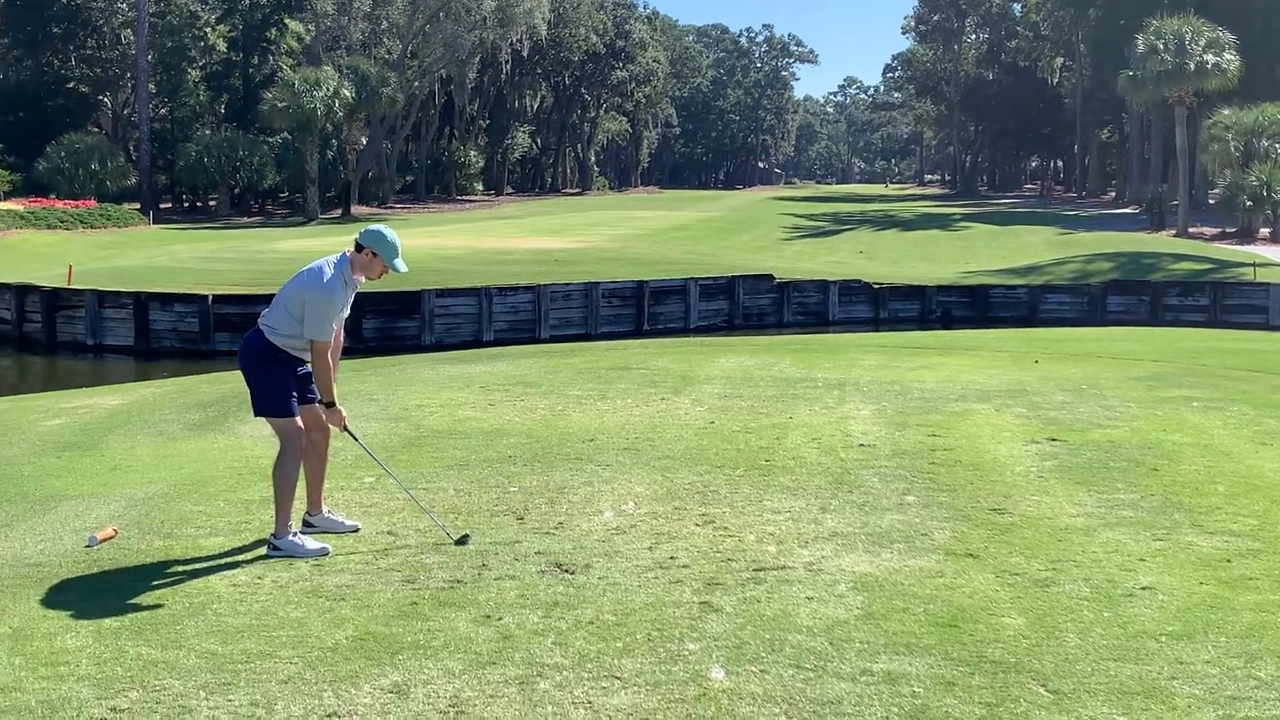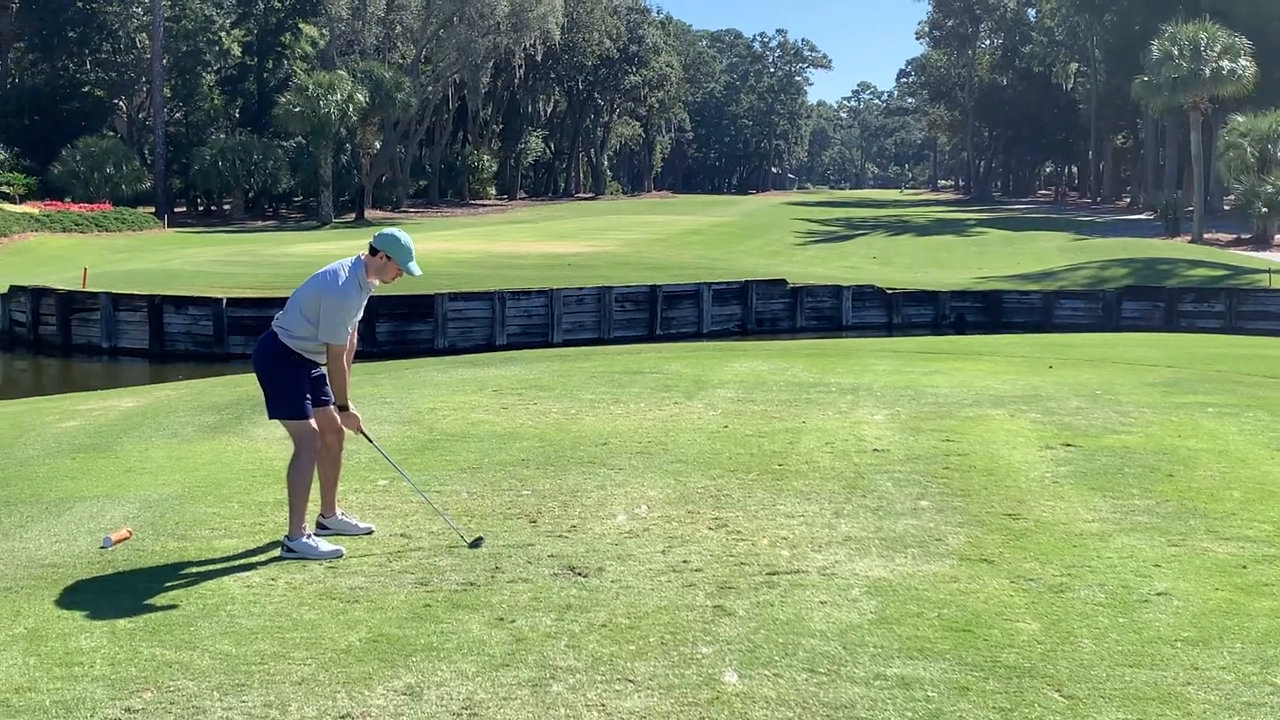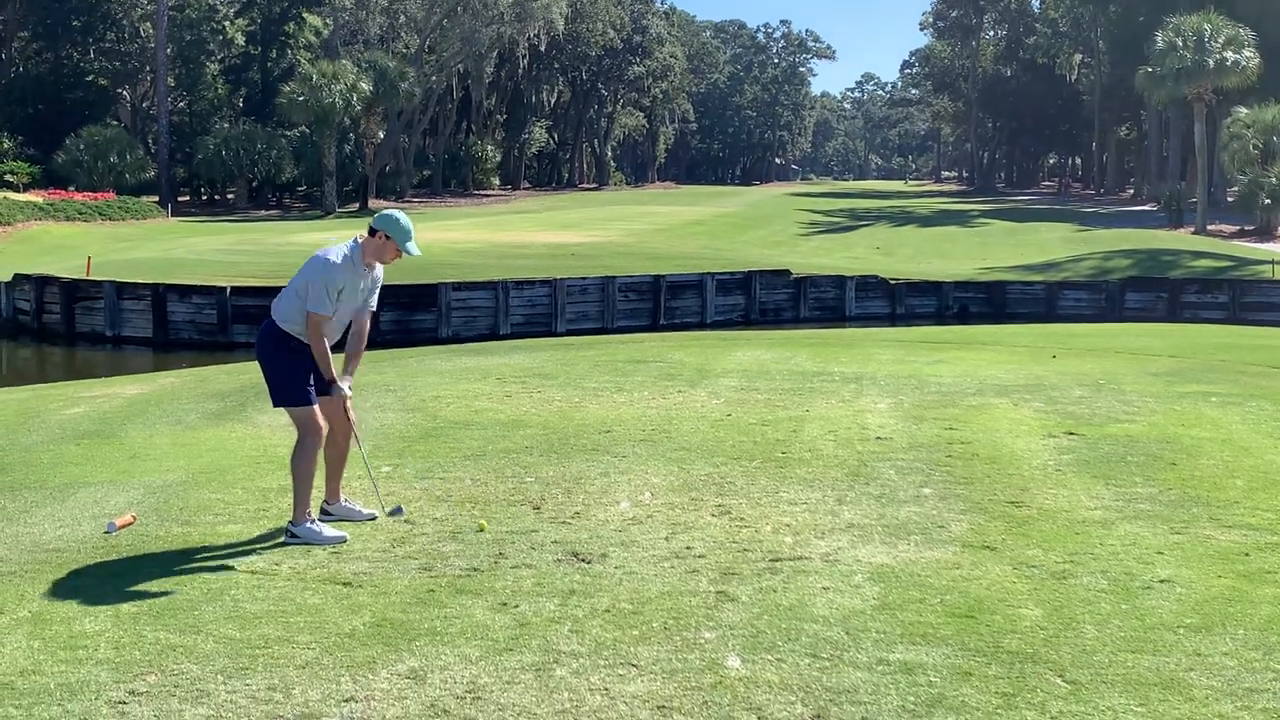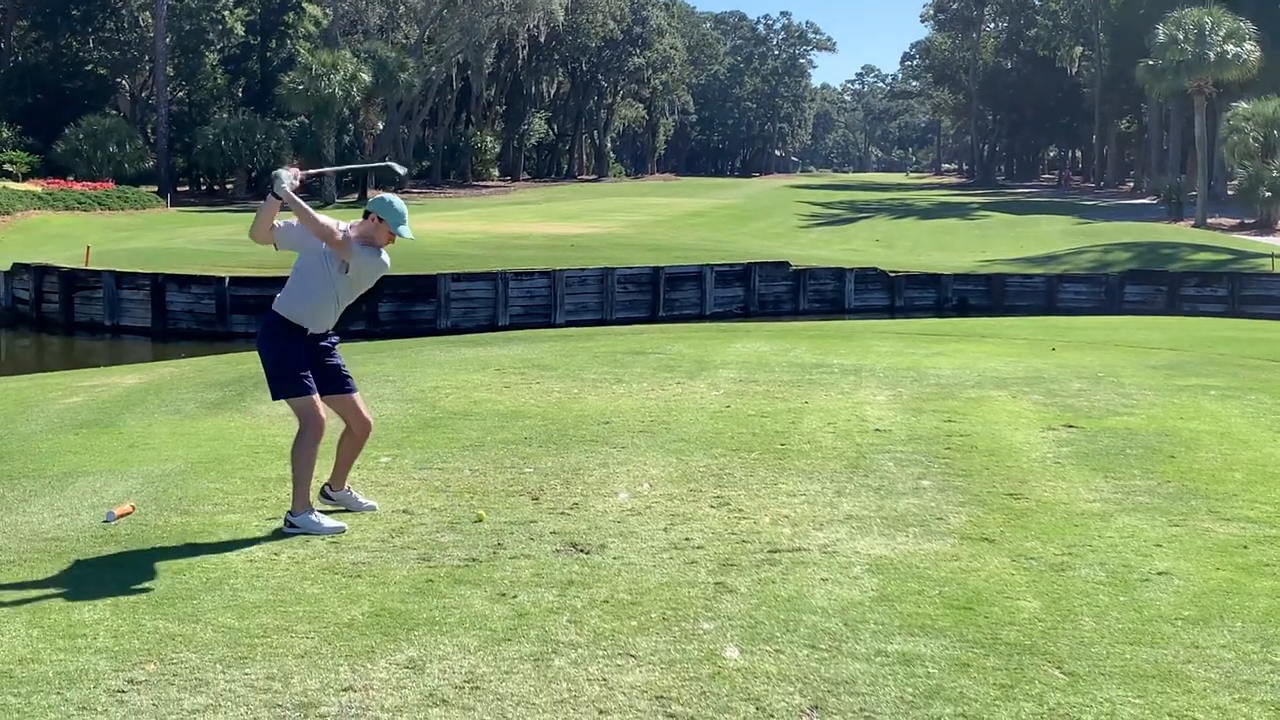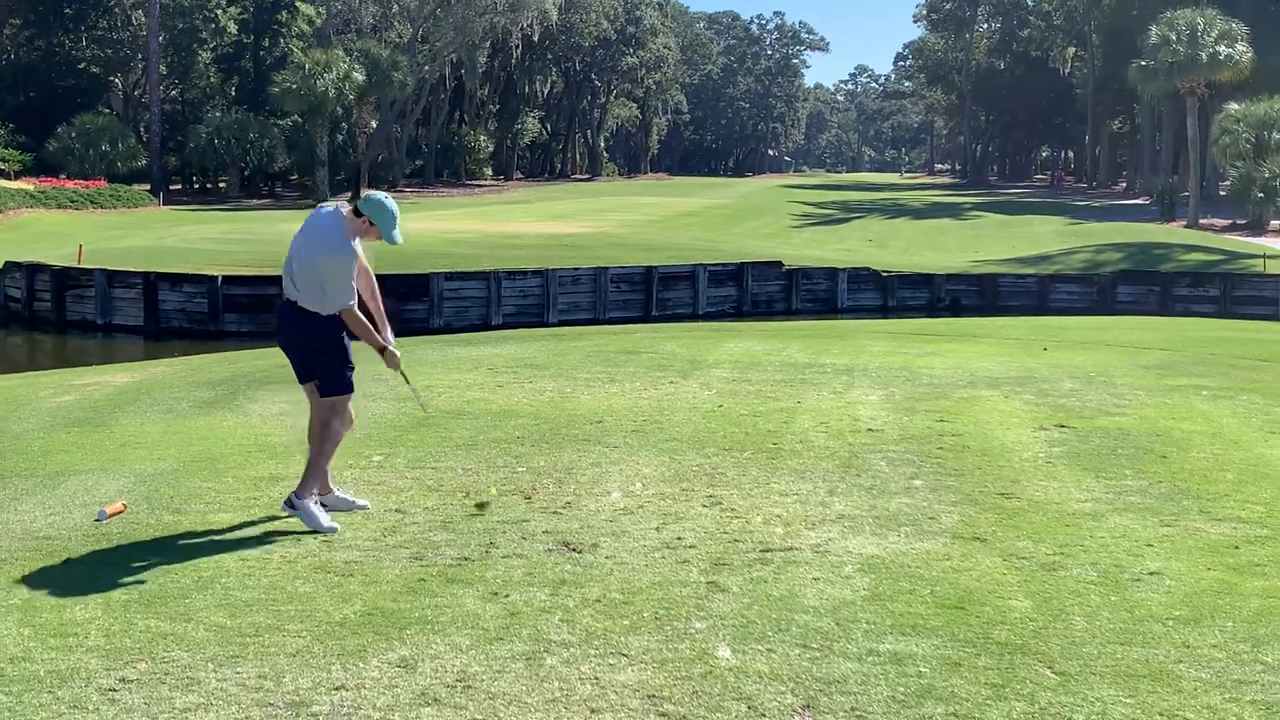
dt=0.4s
person 1, frame 1
left shoulder: (349, 276)
right shoulder: (327, 286)
left elbow: (336, 336)
right elbow: (320, 354)
left wrist: (330, 393)
right wrist: (330, 403)
left hip: (290, 355)
right hip: (265, 355)
left knee: (319, 431)
right knee: (295, 440)
left ankle: (316, 514)
right ankle: (282, 535)
person 1, frame 2
left shoulder: (362, 278)
right shoulder: (342, 291)
left elbow: (350, 339)
right elbow: (336, 357)
left wrist: (343, 397)
right wrist: (344, 407)
left hip: (303, 357)
right hip: (279, 357)
left knee: (333, 433)
right knee: (309, 442)
left ankle: (329, 516)
right ankle: (296, 537)
person 1, frame 3
left shoulder: (375, 274)
right shoulder: (331, 264)
left elbow: (361, 326)
right elbow: (314, 329)
left wrist: (346, 377)
right wrist: (332, 379)
left hip: (312, 350)
right hip: (282, 341)
left knee: (341, 422)
right knee: (313, 428)
left ankle: (333, 502)
right ankle: (300, 522)
person 1, frame 4
left shoulder: (377, 261)
right shoulder: (314, 229)
left elbow: (332, 239)
right elbow: (258, 234)
left wrist: (290, 195)
right wrist: (277, 194)
left hip: (320, 341)
right hip: (282, 334)
left knee: (361, 423)
right knee: (315, 420)
left ankle: (336, 488)
right ankle: (299, 513)
person 1, frame 5
left shoulder: (331, 210)
right shoulder: (337, 252)
left elbow: (363, 271)
right elbow: (349, 314)
left wrist: (384, 326)
right wrist: (382, 347)
left hip: (291, 319)
right hip: (320, 328)
left knee: (324, 408)
right knee: (339, 417)
left ankle: (323, 490)
right ankle: (302, 496)
